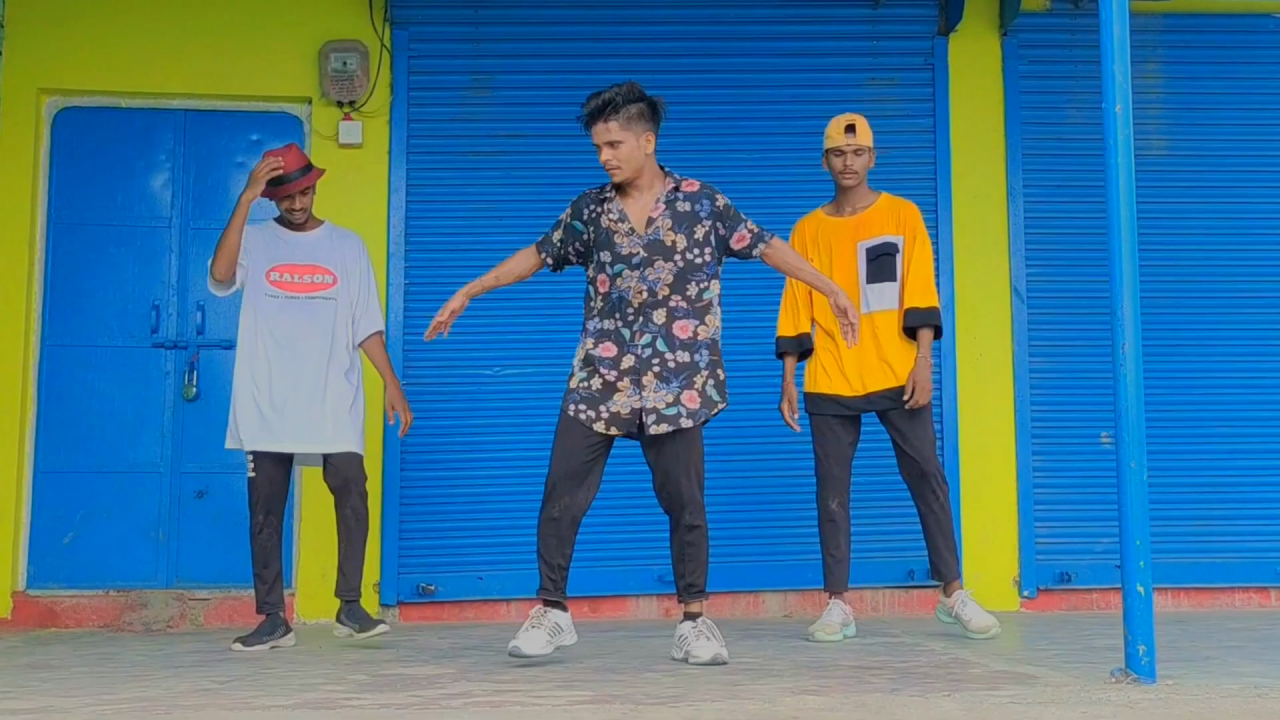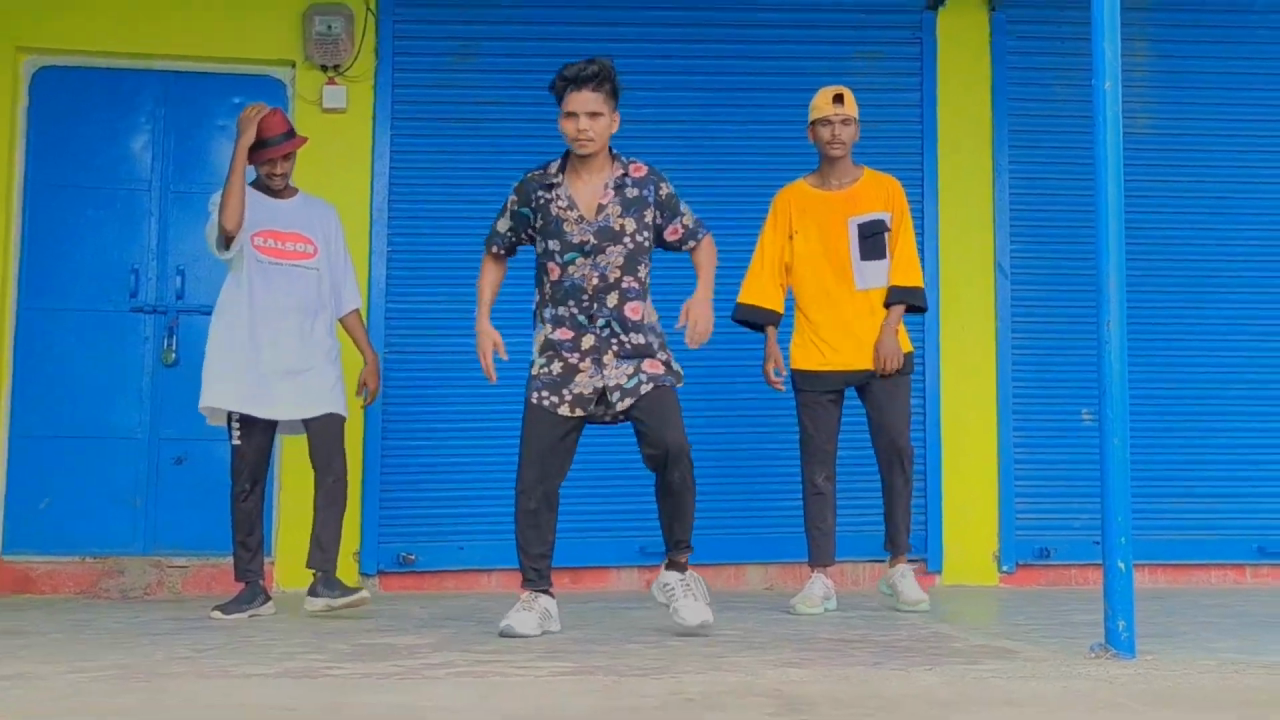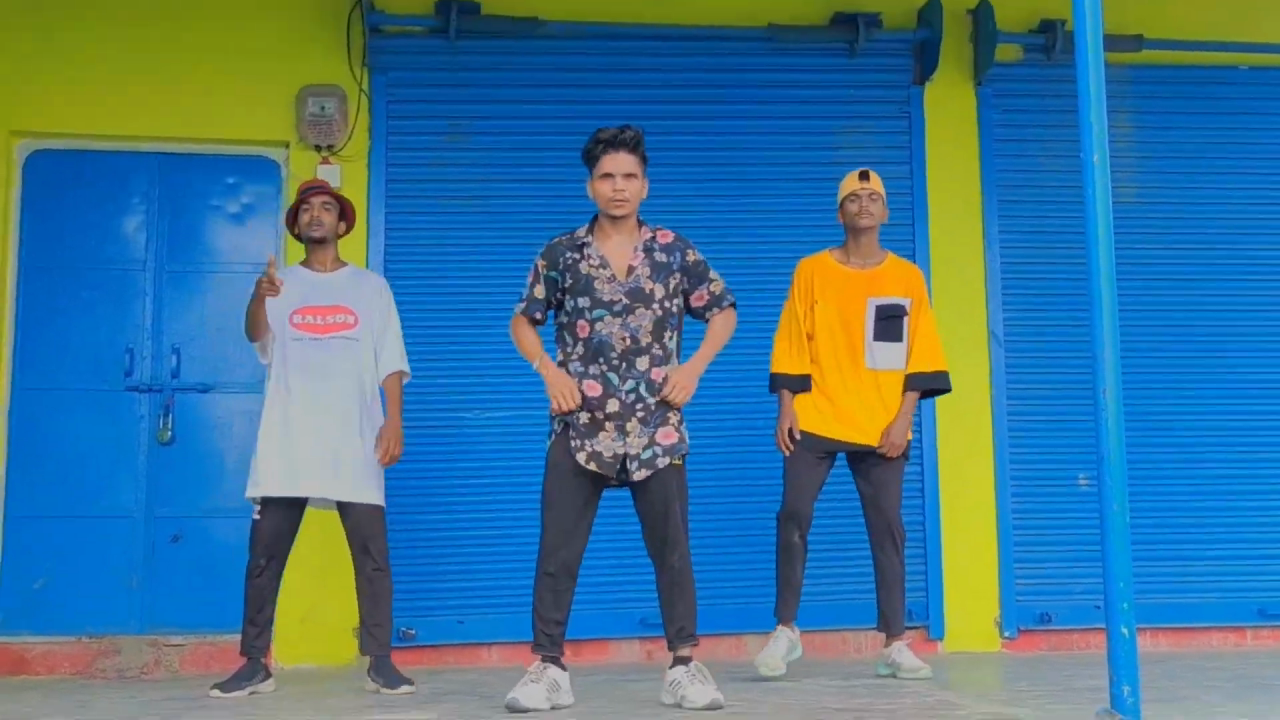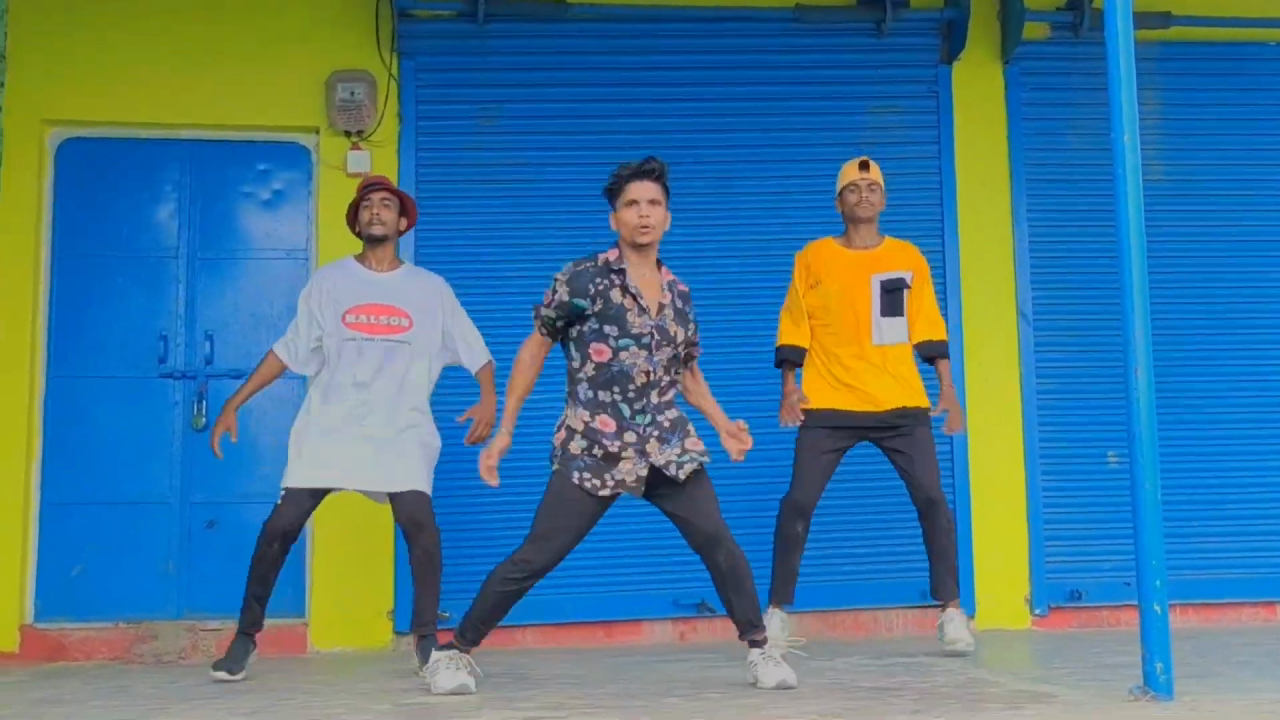
dt=0.4s
person 1, frame 1
left shoulder: (702, 202)
right shoulder: (589, 208)
left elbow: (766, 246)
right elbow: (537, 256)
left wrist: (832, 292)
right wrist: (465, 294)
left hip: (674, 380)
right hip: (598, 379)
left knee: (685, 503)
right knee: (563, 492)
left ankle: (693, 620)
right ankle: (551, 612)
person 1, frame 2
left shoulder: (647, 183)
right shoulder: (532, 188)
left elbow: (699, 240)
right elbow: (496, 254)
left wrist: (703, 292)
right wrist: (484, 320)
left hip: (635, 352)
right hip: (558, 358)
left knee: (671, 450)
right knee: (536, 481)
left ankle: (677, 570)
right ankle: (537, 595)
person 1, frame 3
left shoulder: (675, 251)
right shoulder: (559, 254)
left elbow: (723, 311)
right elbow: (522, 321)
left wrist: (693, 367)
right wrist: (549, 372)
left hip: (655, 422)
right hip: (578, 422)
left knee: (671, 546)
right knee: (558, 546)
left ankle: (682, 666)
right ankle: (548, 669)
person 1, frame 4
left shoulder: (679, 286)
right shoulder: (581, 277)
right elbow: (537, 345)
left wrist: (720, 420)
right wrist: (503, 430)
left hip: (665, 442)
right hip: (590, 446)
left knee: (716, 543)
right knee: (538, 557)
left ankle: (757, 648)
right ankle: (454, 648)
person 2, frame 1
left shoulder: (903, 214)
right shoulder: (808, 229)
left elbow: (921, 293)
right elbow: (797, 308)
left wrist: (922, 362)
right wrist: (788, 378)
left hip: (900, 374)
right hip: (831, 381)
left knee: (928, 479)
right knee: (833, 489)
left ankle: (954, 597)
right ankle: (838, 603)
person 2, frame 2
left shoulder: (888, 190)
right shoulder: (790, 200)
left elbow: (904, 265)
right elbow: (769, 273)
left wrist: (892, 328)
right wrist: (770, 344)
left hip: (882, 348)
right hip: (816, 356)
left knee: (896, 451)
right knee: (818, 463)
left ankle: (899, 569)
right ankle: (820, 578)
person 2, frame 3
left shoulder: (908, 277)
right shoulder: (811, 270)
left elbow: (922, 353)
right elbow: (792, 343)
left wrist: (905, 417)
right wrist: (786, 407)
left hip: (881, 427)
right hip: (814, 421)
left knee: (888, 528)
right knee: (795, 514)
left ankle: (894, 645)
right ankle: (785, 631)
person 2, frame 4
left shoulder: (908, 258)
right shoulder: (815, 257)
left elbow: (927, 325)
right elbow: (794, 322)
left wrist: (947, 385)
right wrist: (790, 384)
left hip: (898, 403)
right hip: (828, 403)
left knee: (931, 497)
right knee: (798, 502)
left ankle: (950, 613)
right ankle: (778, 611)
person 3, frame 1
left shoulder: (347, 245)
right shoulder: (253, 239)
left elbow: (366, 324)
right elbow: (220, 276)
left wrist: (391, 383)
right wrist: (248, 193)
left hip: (332, 401)
right hip: (266, 401)
left knee: (351, 494)
right knee: (264, 507)
left ankle: (349, 606)
right ankle: (273, 618)
person 3, frame 2
left shoulder: (322, 214)
right shoulder: (235, 203)
left elbow: (344, 295)
right elbow: (226, 233)
left wrist: (369, 356)
right wrist: (242, 147)
left hip: (314, 366)
right hip: (250, 368)
left knee: (331, 462)
right knee: (247, 476)
left ankle: (323, 580)
right ankle: (252, 587)
person 3, frame 3
left shoulder: (371, 287)
right shoulder: (280, 286)
left elbow: (393, 364)
right elbow: (254, 340)
left wrist: (394, 420)
right wrist: (259, 297)
left hip: (355, 443)
right hip: (287, 444)
left knee: (371, 550)
right knee: (265, 548)
left ankle: (380, 660)
right ankle: (255, 662)
person 3, frame 4
left shoulder: (431, 288)
right shoulder: (327, 281)
left elbow: (474, 350)
right elbow: (290, 350)
left wrist: (487, 398)
right wrist: (234, 403)
left hip: (399, 436)
right hip: (328, 434)
left knee: (421, 530)
right knee: (280, 529)
left ankle: (429, 641)
right ankle: (245, 637)
